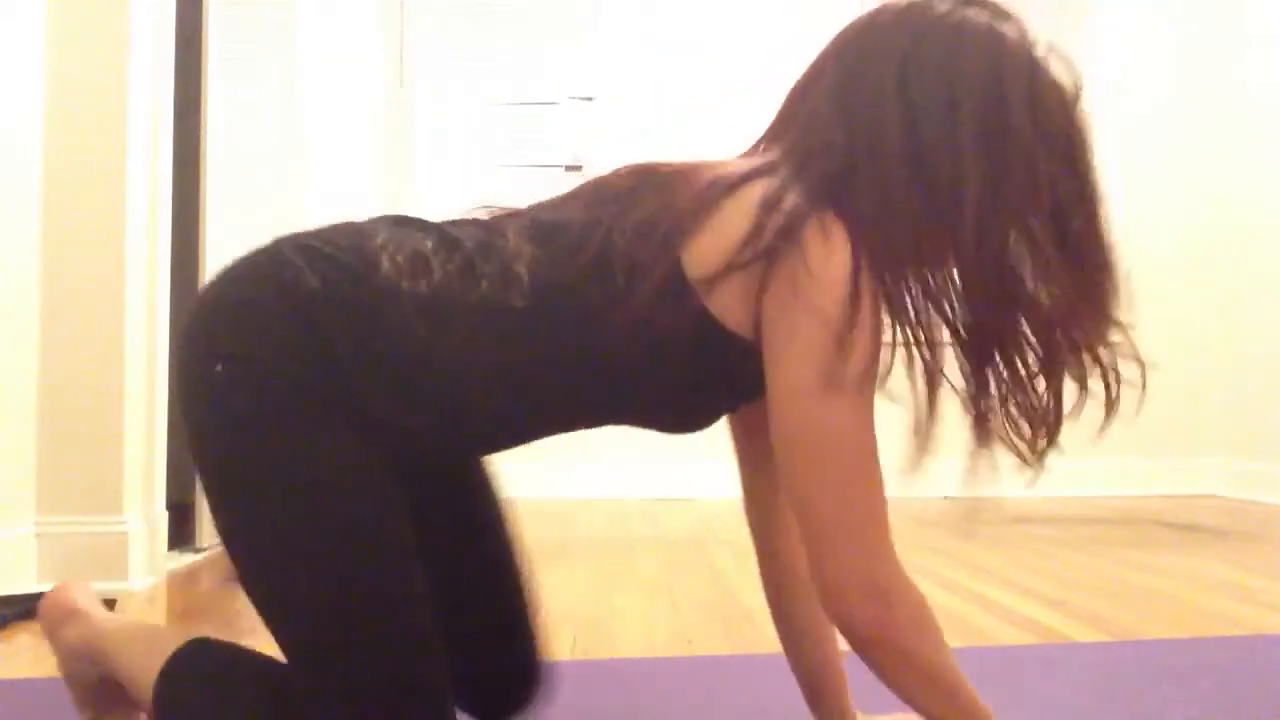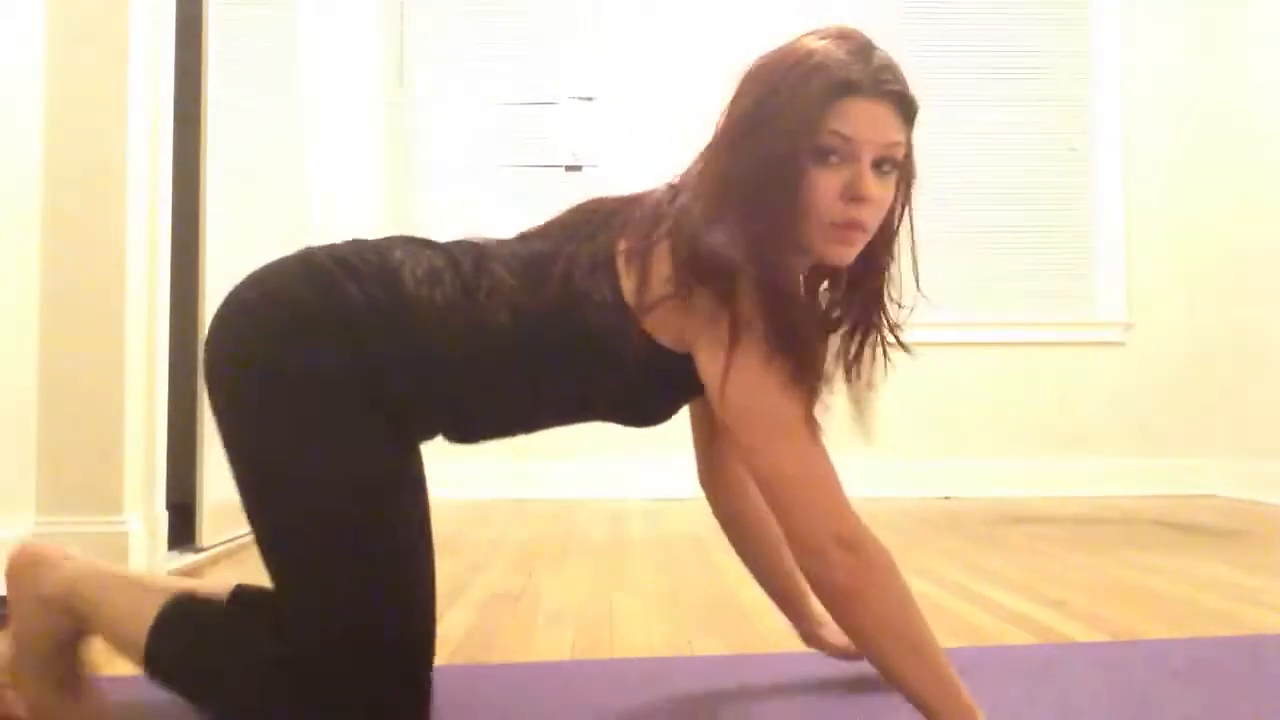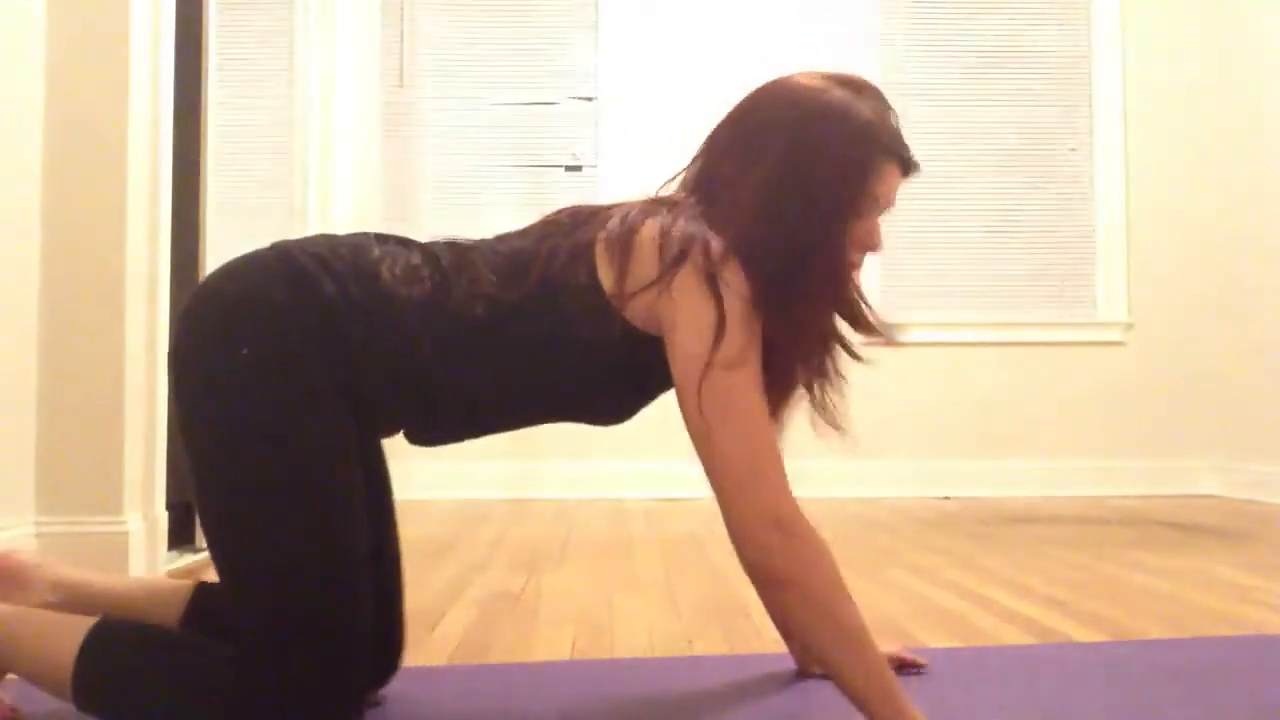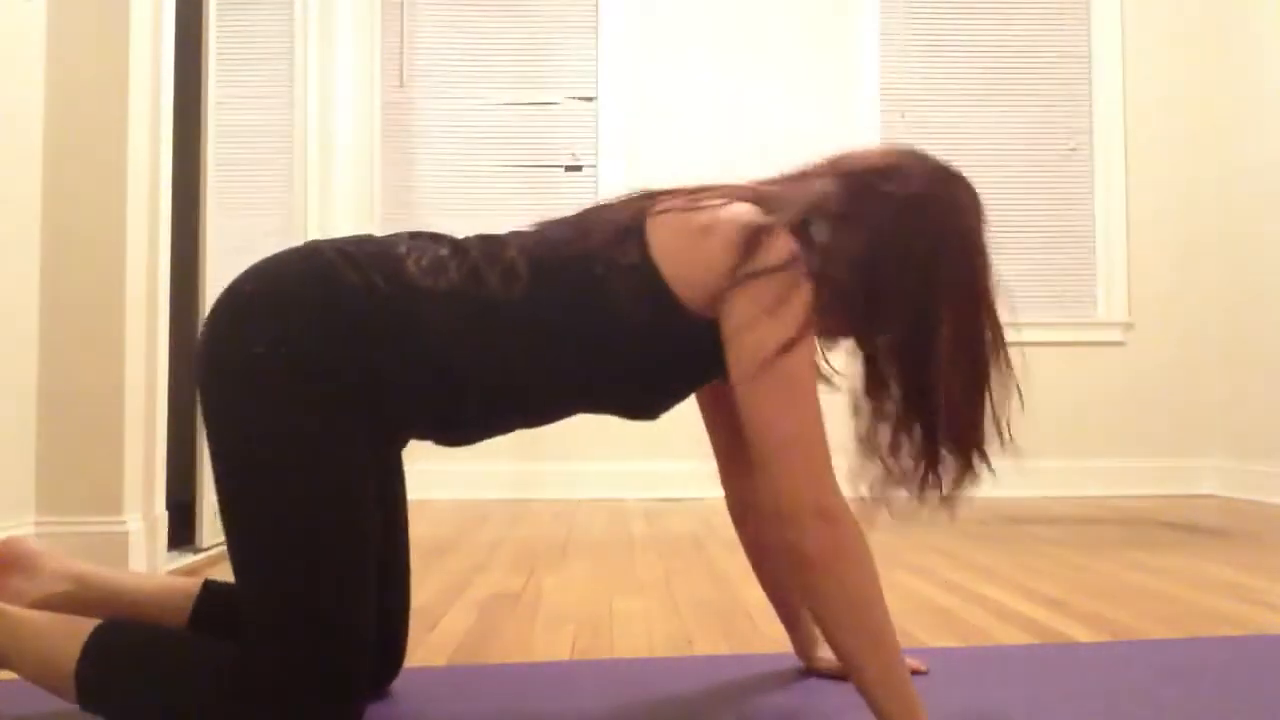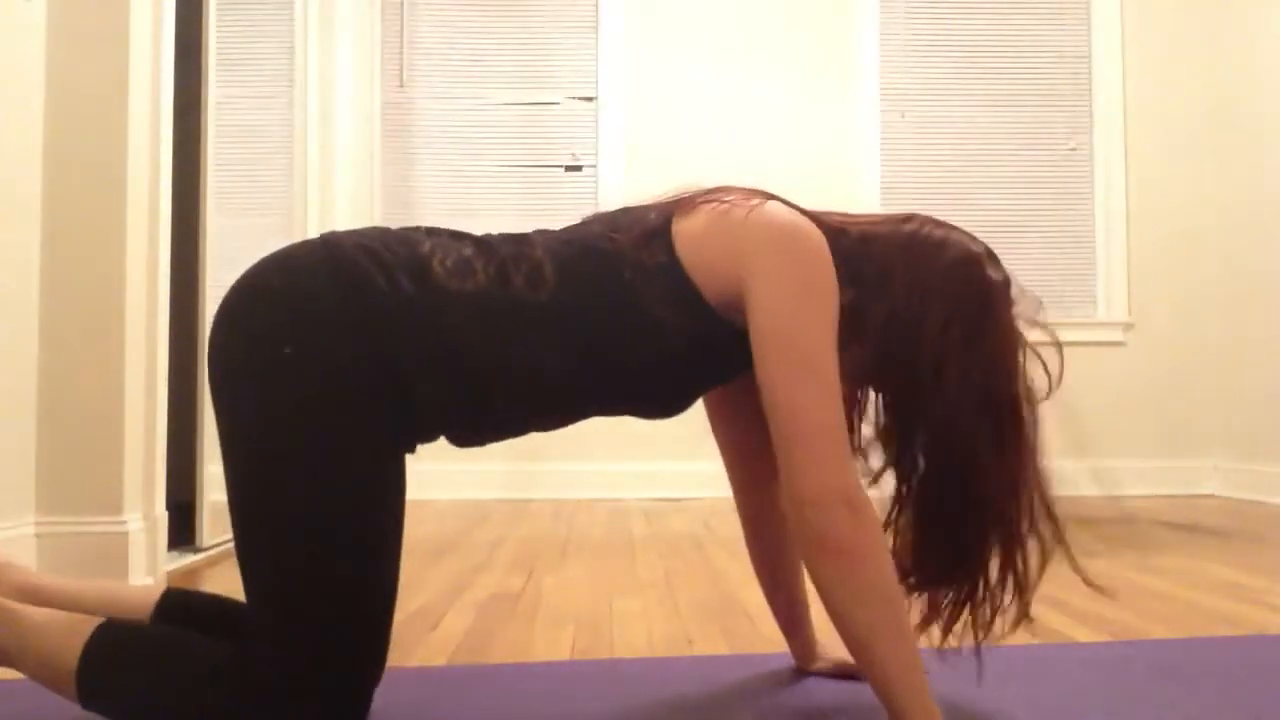
dt=0.5s
person 1, frame 1
left shoulder: (777, 223)
right shoulder: (817, 252)
left elbow: (787, 520)
right elbow: (856, 582)
left hip: (391, 376)
right hip: (279, 360)
left ankle: (301, 554)
person 1, frame 2
left shoulder: (749, 272)
right shoulder: (720, 277)
left elbow: (731, 479)
right elbow: (834, 545)
left wrist: (817, 628)
left hip: (346, 357)
right hip: (295, 348)
left ankle: (90, 597)
person 1, frame 3
left shoulder: (690, 256)
right shoulder: (703, 269)
left elbow: (750, 506)
right elbow: (773, 530)
left hip: (312, 350)
right hip: (265, 345)
person 1, frame 4
left shoulder: (732, 274)
right shoulder: (759, 253)
left elbow: (753, 488)
right elbow: (811, 518)
left hip: (330, 352)
right hip: (291, 345)
person 1, frame 5
left shoulder: (746, 298)
right shoulder: (788, 251)
left elbow: (763, 488)
right elbow: (825, 509)
left hip: (347, 346)
right hip: (309, 338)
